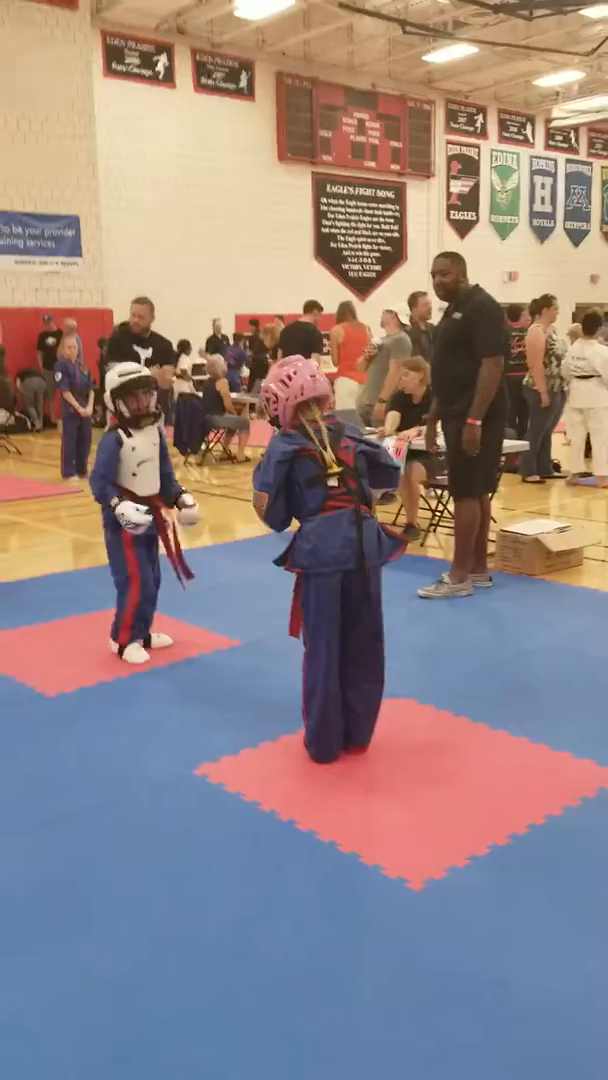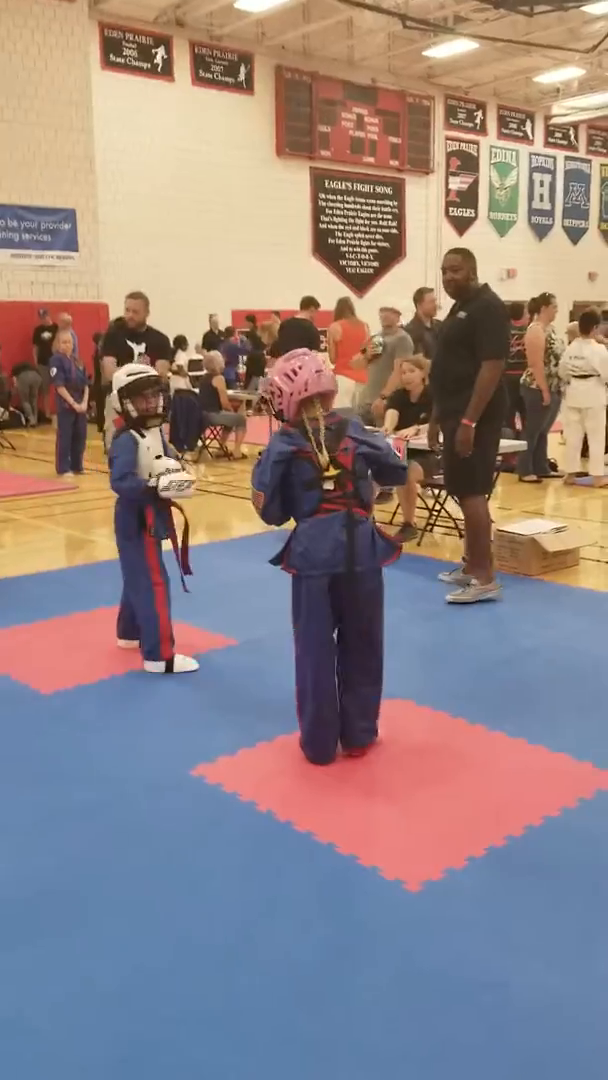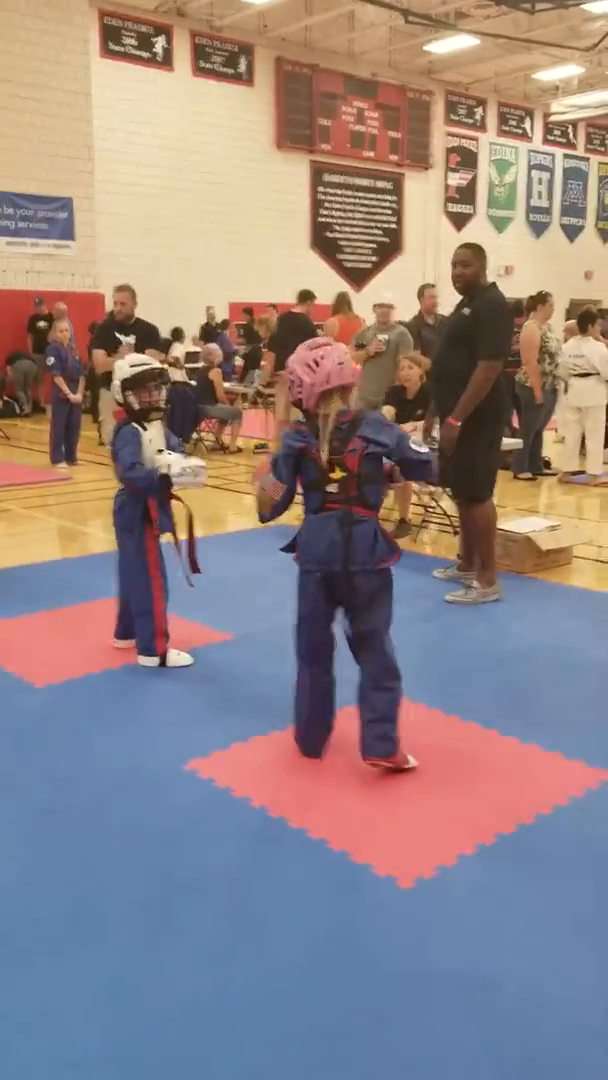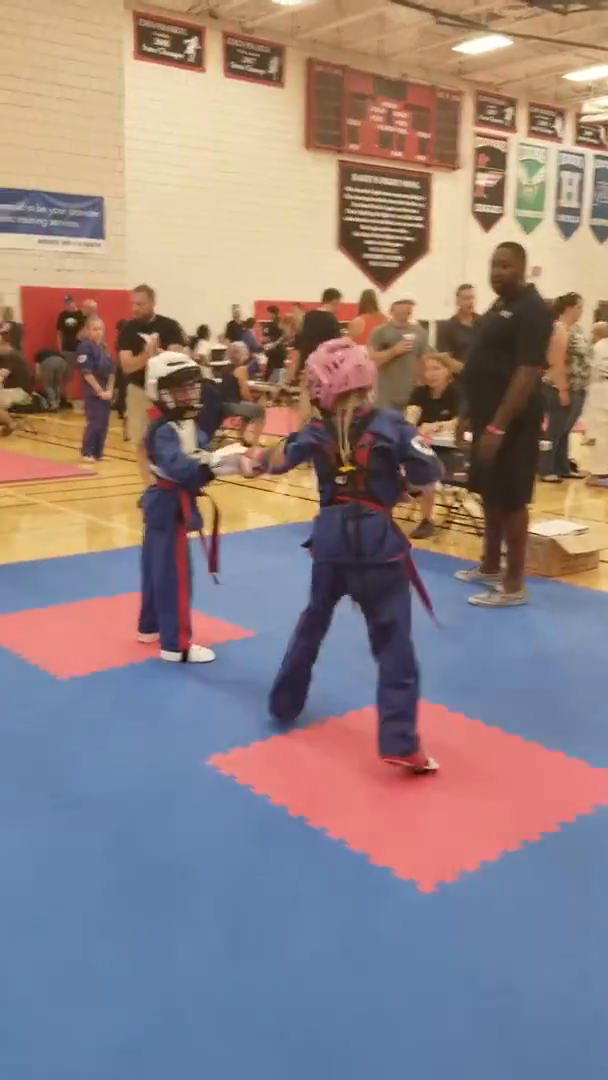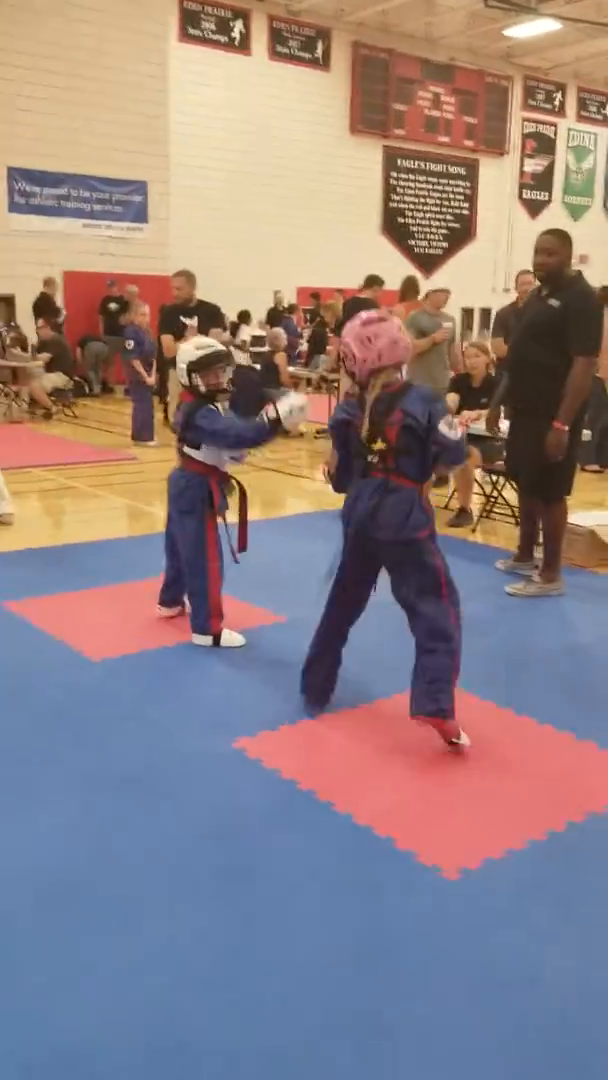
dt=0.3s
person 1, frame 1
left shoulder: (283, 445)
right shoulder: (351, 434)
left elbow: (272, 513)
right elbow: (390, 475)
left hip: (319, 548)
right hip: (365, 543)
left knee: (322, 647)
right knee: (365, 643)
left ankle: (323, 742)
right ankle: (357, 733)
person 1, frame 2
left shoulder: (283, 443)
right shoulder: (356, 432)
left elbow: (270, 511)
right elbow: (397, 471)
left hip: (313, 550)
right hip: (361, 545)
left knee: (315, 649)
right knee: (363, 646)
left ankle: (319, 743)
right ankle: (358, 733)
person 1, frame 3
left shoulder: (296, 438)
right shoulder: (375, 427)
left elbow: (271, 502)
right elbow: (424, 466)
left wrist: (262, 480)
left hip: (317, 546)
right hip: (365, 546)
left knee: (313, 644)
right knee: (374, 646)
left ankle: (311, 736)
right ankle: (381, 745)
person 1, frame 4
left shoulder: (314, 432)
right shoulder: (390, 424)
left elbow: (276, 461)
right elbow: (427, 471)
left wrist: (256, 459)
right wrist: (399, 475)
left hip: (330, 538)
right hip: (375, 542)
left knee: (313, 624)
right knee: (393, 640)
left ankle: (284, 704)
right ankle: (401, 743)
person 1, frame 5
left shoulder: (349, 408)
right shoulder: (422, 400)
left elbow: (338, 475)
right elbow: (454, 453)
right wrist: (445, 437)
left hip: (360, 515)
right hip: (405, 517)
left knee: (343, 602)
right knee: (436, 609)
left ankle: (315, 688)
right ankle: (435, 708)
person 2, frame 1
left shoulder: (482, 308)
right shoulder: (452, 311)
left elbow: (492, 365)
left wrist: (474, 420)
right wrist: (433, 418)
left hip: (476, 416)
right hip: (457, 414)
left knee: (467, 492)
right knee: (474, 491)
left ankle: (459, 576)
right ankle: (478, 568)
person 2, frame 2
left shoulder: (487, 307)
right shoulder: (459, 309)
left elbow: (492, 367)
left wrist: (469, 421)
right wrist: (437, 417)
left hip: (475, 416)
right hip: (456, 414)
left knee: (470, 491)
right knee: (468, 491)
left ankle: (485, 578)
right ankle: (472, 566)
person 2, frame 3
left shoulder: (492, 306)
right shoulder: (466, 305)
left elbow: (489, 368)
left wrist: (455, 419)
right wrist: (435, 412)
left hip: (475, 417)
right hip: (457, 414)
left knee: (476, 494)
right knee: (462, 492)
left ankle: (487, 580)
right ankle: (467, 564)
person 2, frame 4
left shoulder: (532, 310)
right shoulder: (499, 307)
left elbow: (529, 374)
left wrist: (498, 428)
right wrist: (468, 413)
left hip: (511, 423)
right hip: (488, 418)
left knee: (510, 500)
right knee: (490, 495)
left ankle: (513, 585)
right ankle: (490, 566)
person 2, frame 5
left shoulder: (581, 299)
right shoulder: (538, 295)
left elbow: (585, 365)
left wrist: (563, 423)
right wrist: (498, 400)
left hip: (551, 414)
right hip: (524, 408)
left knee: (548, 492)
right knee: (524, 484)
left ankle: (550, 575)
right ankle: (525, 555)
person 3, frame 1
left shoulder: (155, 432)
right shoulder: (114, 439)
left elbow: (165, 473)
right elbow: (99, 481)
left wrist: (181, 499)
right wrist: (119, 507)
left hip: (151, 513)
right hip: (125, 517)
left knee: (150, 579)
right knee: (135, 581)
left ankle: (141, 633)
right ankle: (123, 638)
person 3, frame 2
left shoulder: (155, 431)
right shoulder: (126, 440)
left elbow: (170, 462)
right elbow: (121, 482)
left wrist: (172, 467)
right wrist: (158, 486)
left hip: (152, 515)
right hip: (137, 519)
left knee: (138, 579)
right knee: (153, 584)
left ankle: (129, 634)
right ankle: (159, 656)
person 3, frame 3
left shoulder: (157, 424)
right shoulder: (129, 432)
left elbow: (176, 451)
right elbow: (130, 473)
left wrist: (174, 461)
right wrist: (169, 475)
left hip: (148, 508)
right hip: (138, 511)
left knee: (134, 573)
right knee: (149, 579)
left ankle: (126, 632)
right ankle: (152, 650)
person 3, frame 4
left shoulder: (188, 422)
right shoulder: (164, 430)
left elbow: (202, 446)
right elbow: (177, 467)
left wrist: (207, 460)
right wrist: (211, 466)
left hip: (164, 502)
right hip: (170, 506)
left knee: (157, 568)
right knee: (175, 575)
left ankle: (150, 626)
right ankle: (175, 645)
person 3, frame 5
left shoulder: (202, 406)
right shoulder: (201, 414)
left elbow: (235, 432)
right elbow: (237, 432)
left wrist: (249, 436)
right wrist: (277, 419)
left hip: (186, 482)
right hip: (197, 489)
left knee: (181, 548)
right knee: (205, 560)
left ankle: (170, 601)
right ankle: (207, 629)
